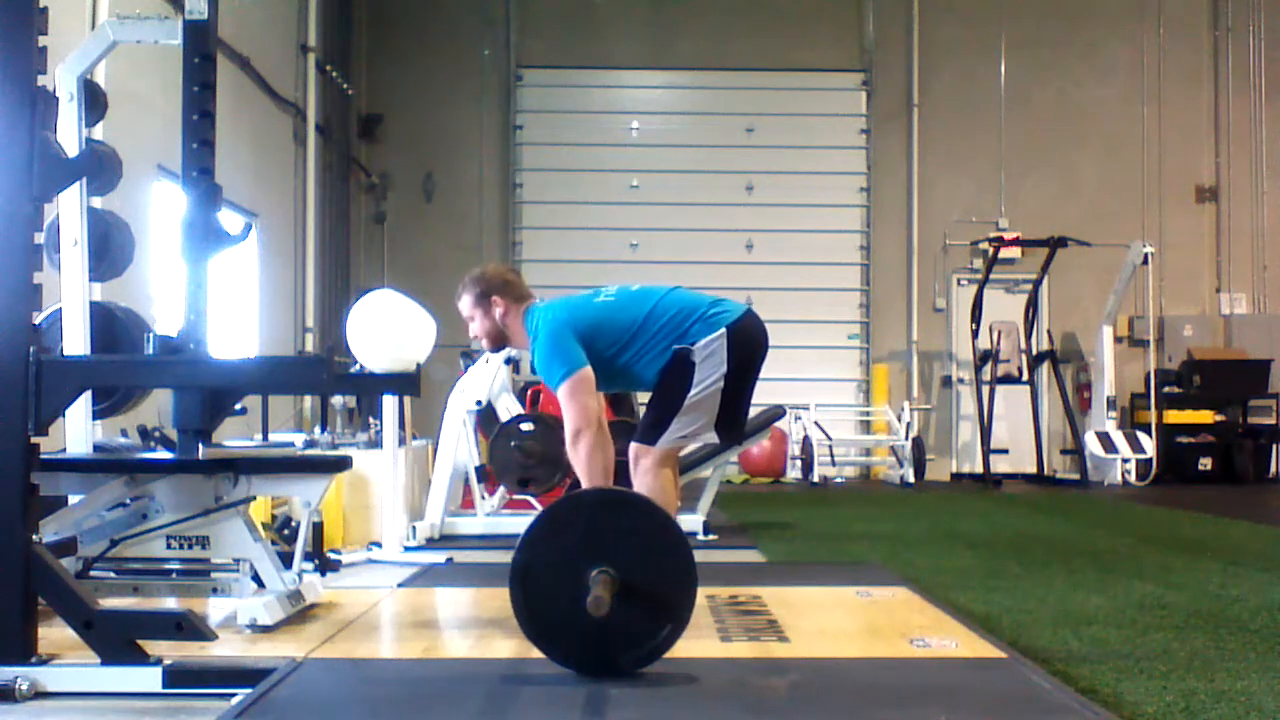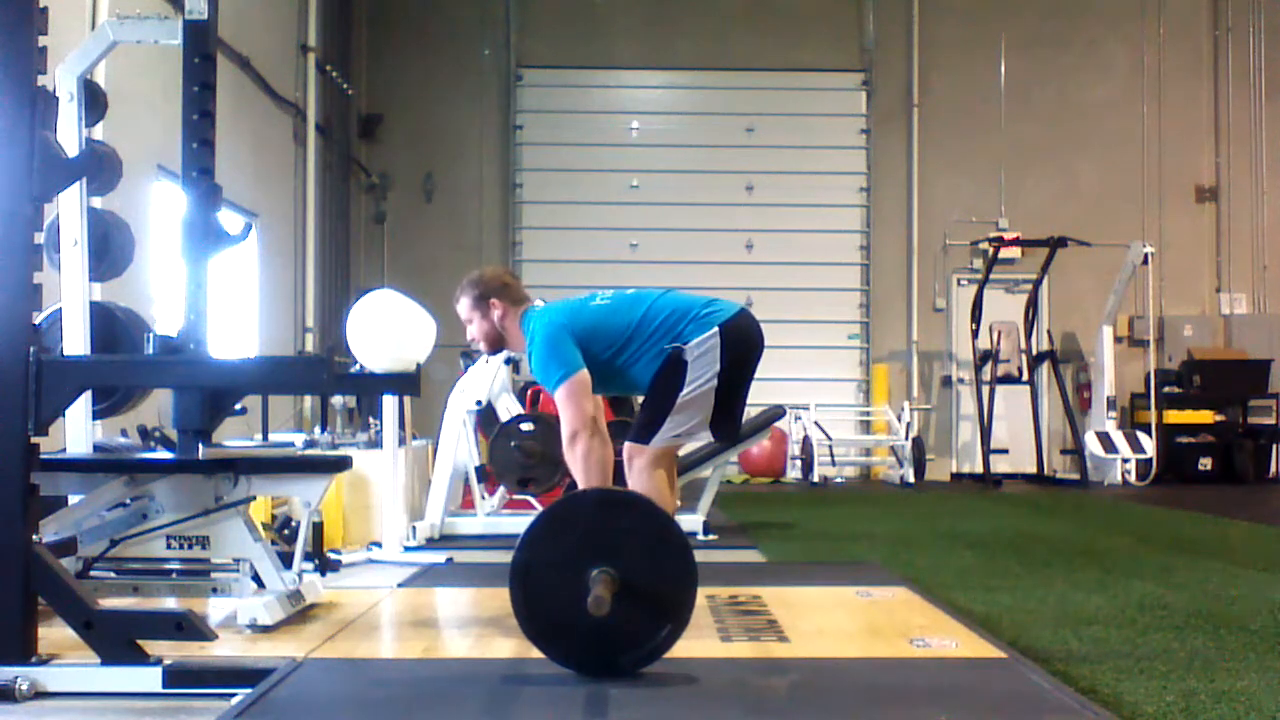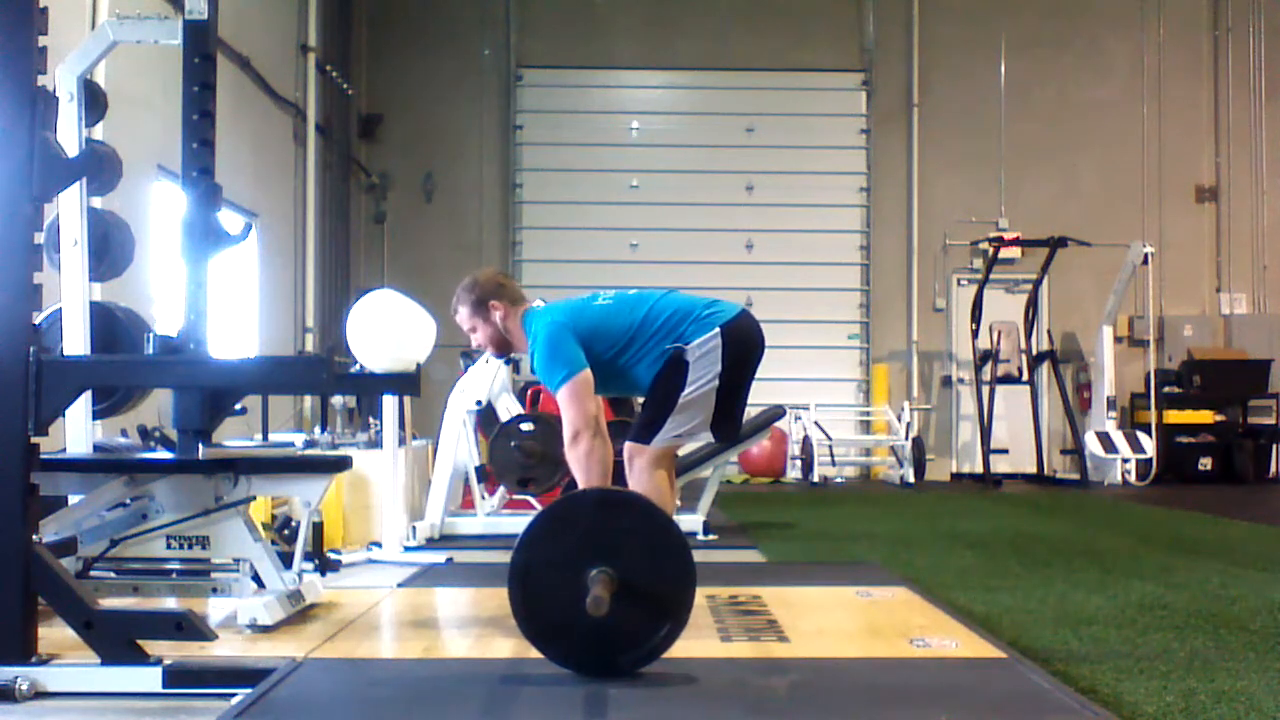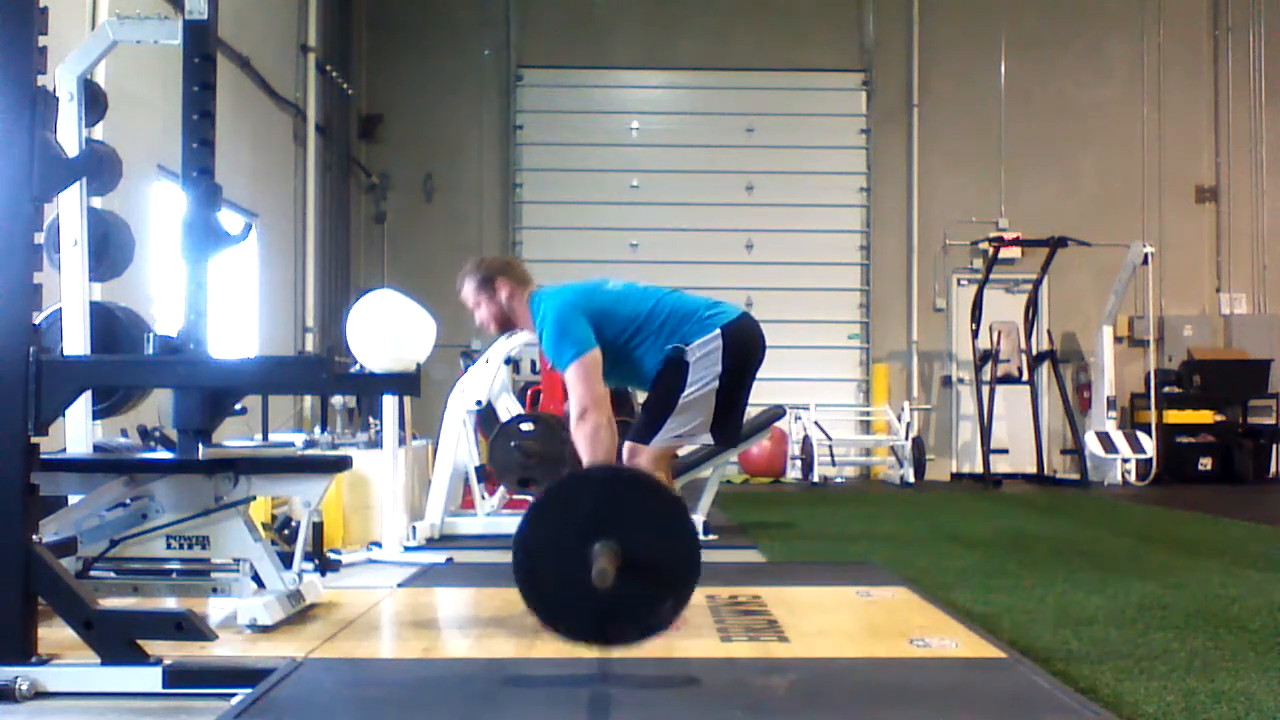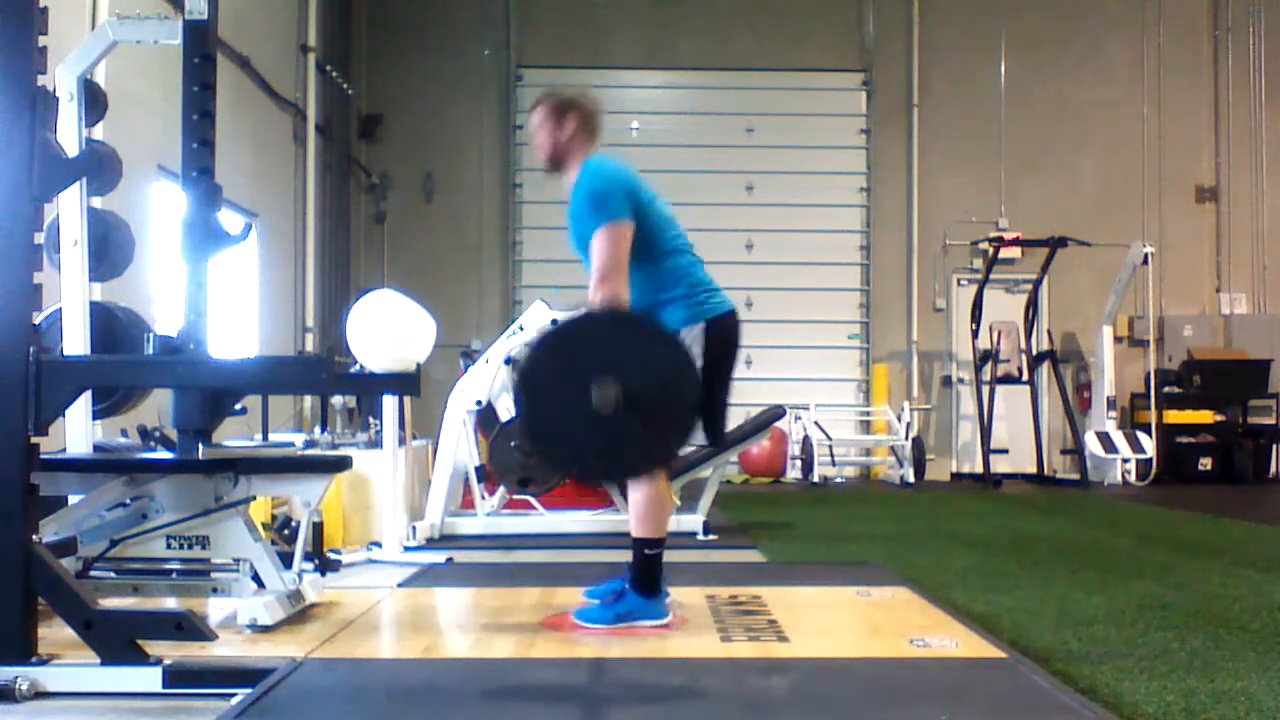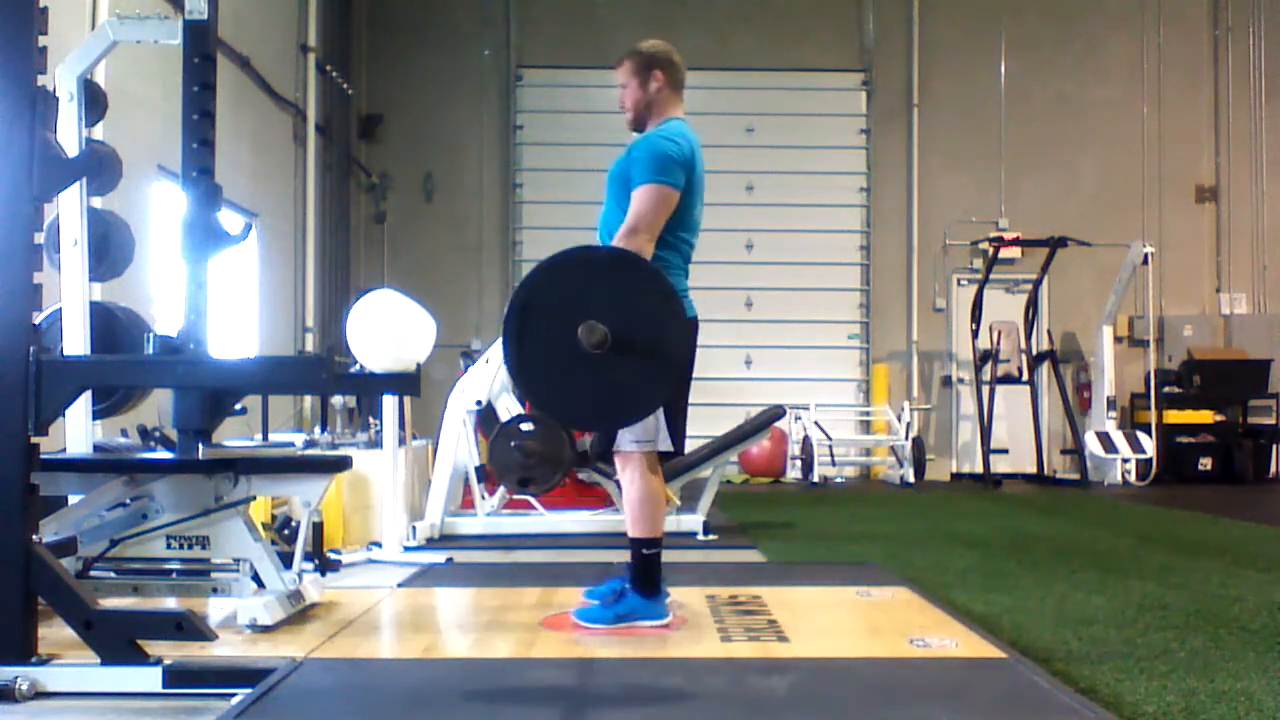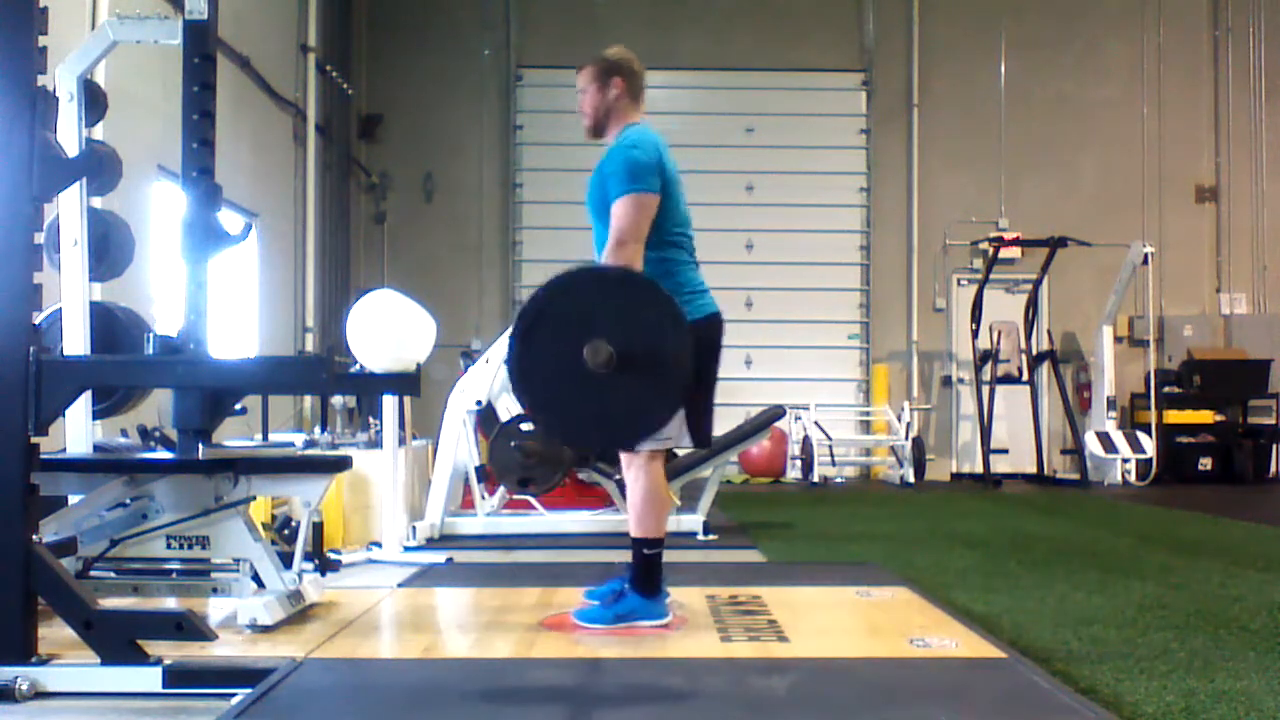
dt=0.4s
person 1, frame 1
left shoulder: (550, 332)
right shoulder: (555, 320)
left elbow: (582, 434)
right elbow: (596, 431)
left hip: (719, 339)
right hip: (732, 331)
left knee: (649, 456)
right knee: (657, 454)
person 1, frame 2
left shoulder: (546, 334)
right shoulder: (553, 322)
left elbow: (578, 436)
right elbow: (594, 433)
left hip: (713, 338)
right hip: (728, 330)
left knee: (641, 455)
right knee: (654, 454)
person 1, frame 3
left shoulder: (548, 334)
right shoulder: (553, 323)
left elbow: (580, 435)
right elbow: (594, 432)
left hip: (716, 339)
right hip: (726, 333)
left knee: (642, 455)
right knee: (653, 454)
person 1, frame 4
left shoulder: (558, 323)
right shoulder: (554, 311)
left elbow: (588, 415)
right elbow: (597, 412)
left hip: (714, 338)
right hip: (718, 335)
left knee: (642, 456)
right knee: (650, 455)
person 1, frame 5
left shoulder: (598, 183)
right shoulder: (603, 179)
left elbow: (609, 281)
right elbow: (613, 278)
left hip: (691, 325)
right hip: (683, 324)
left ankle: (646, 594)
right ankle: (642, 579)
person 1, frame 6
left shoulder: (662, 144)
right shoulder: (672, 145)
left elbow: (637, 236)
left knee: (635, 456)
right knee: (637, 455)
left ankle: (645, 595)
right ankle: (642, 579)
person 1, frame 7
left shoulder: (631, 151)
right shoulder: (633, 150)
left elbow: (625, 246)
left knee: (641, 450)
right knee: (642, 449)
left ankle: (644, 594)
right ankle: (643, 578)
